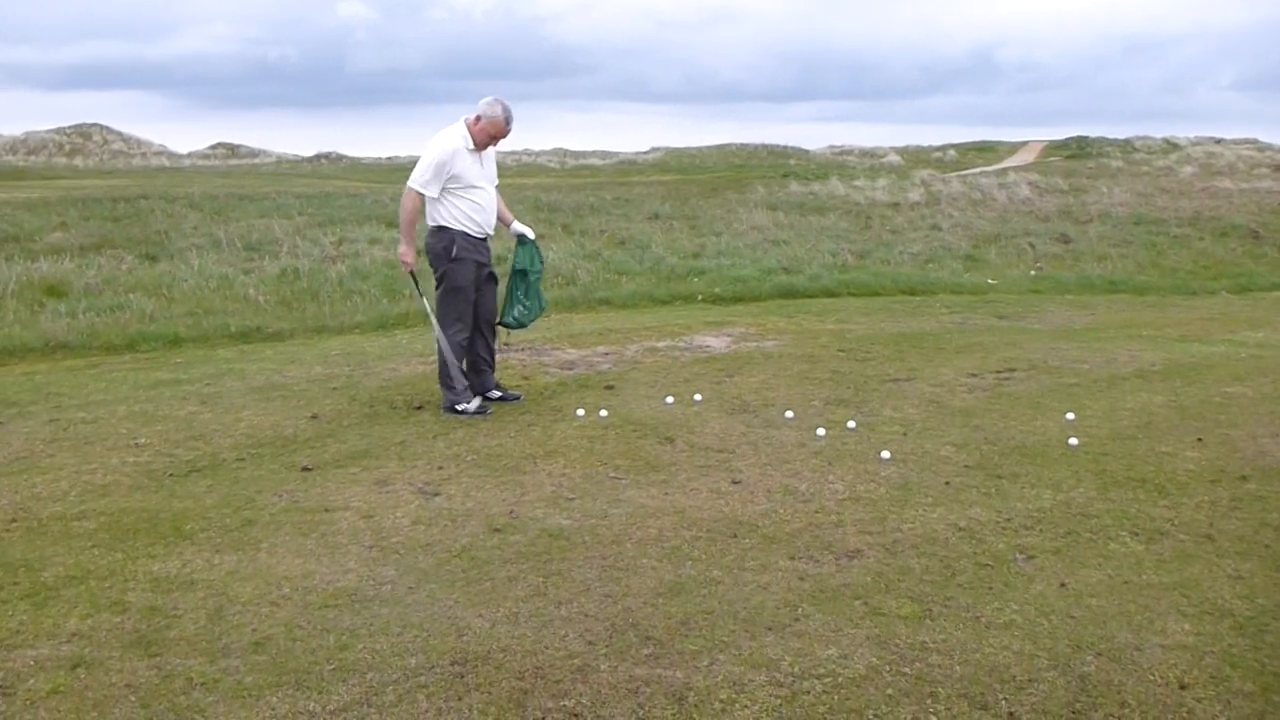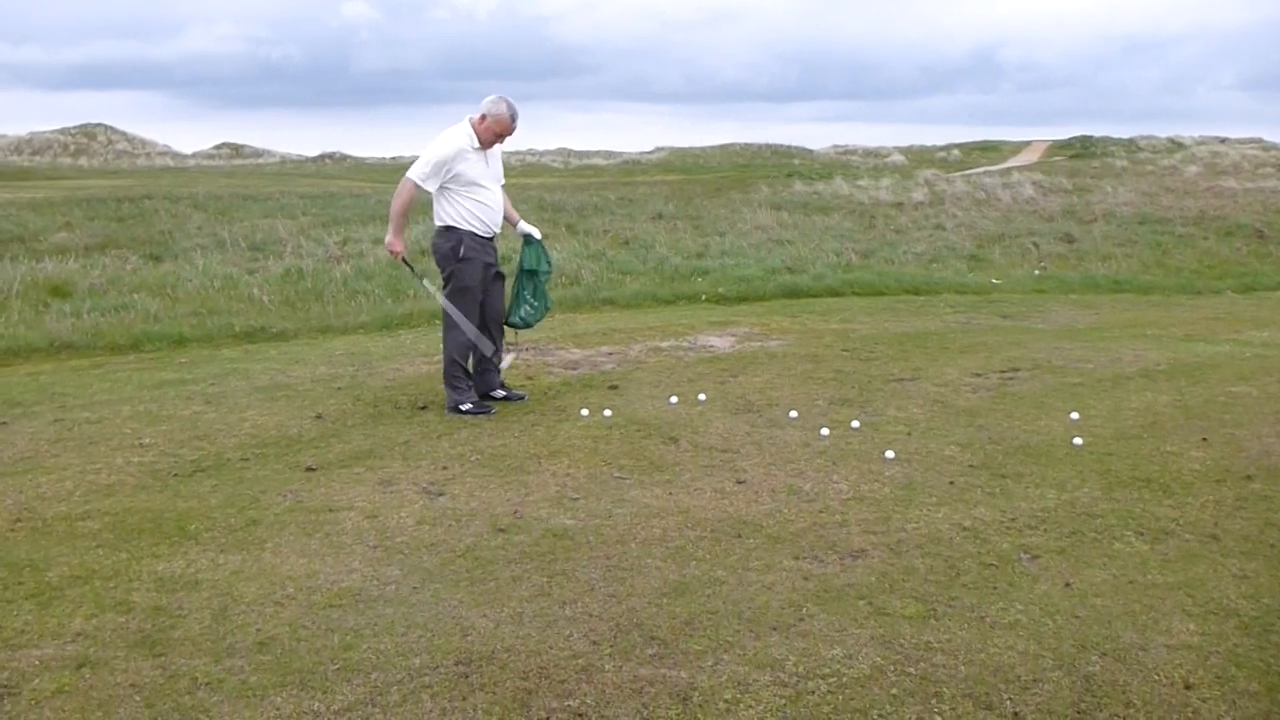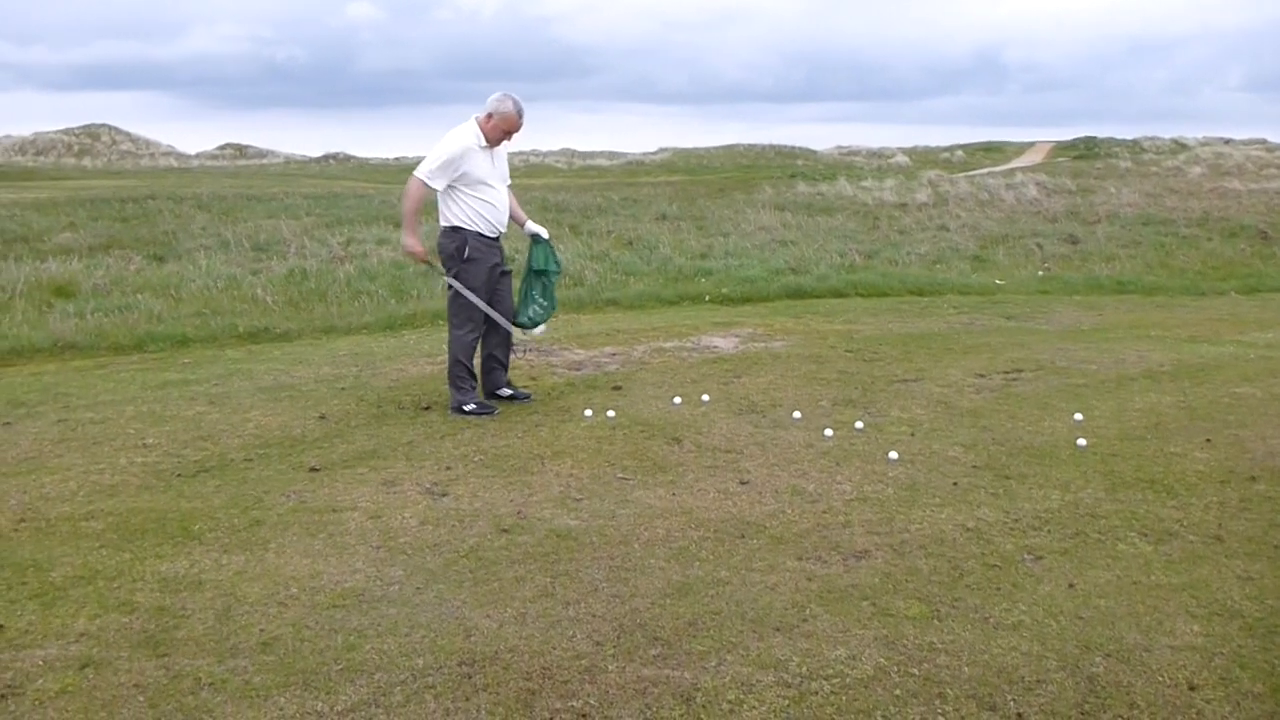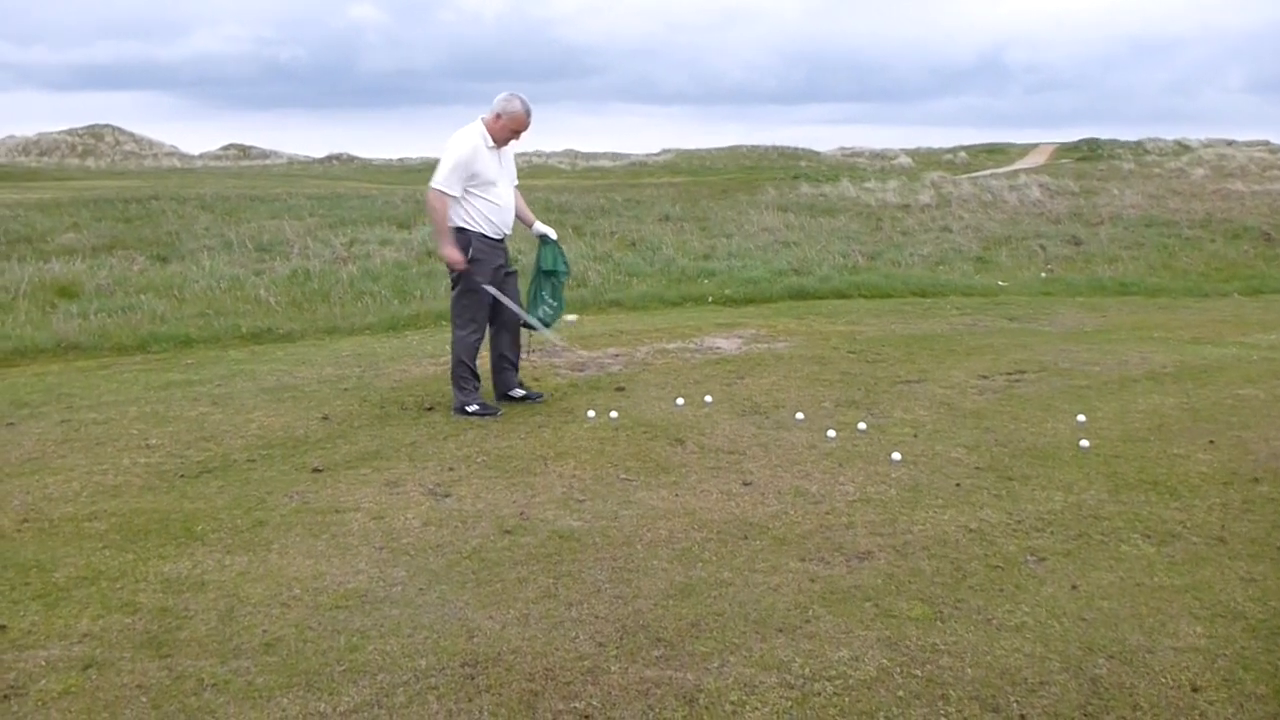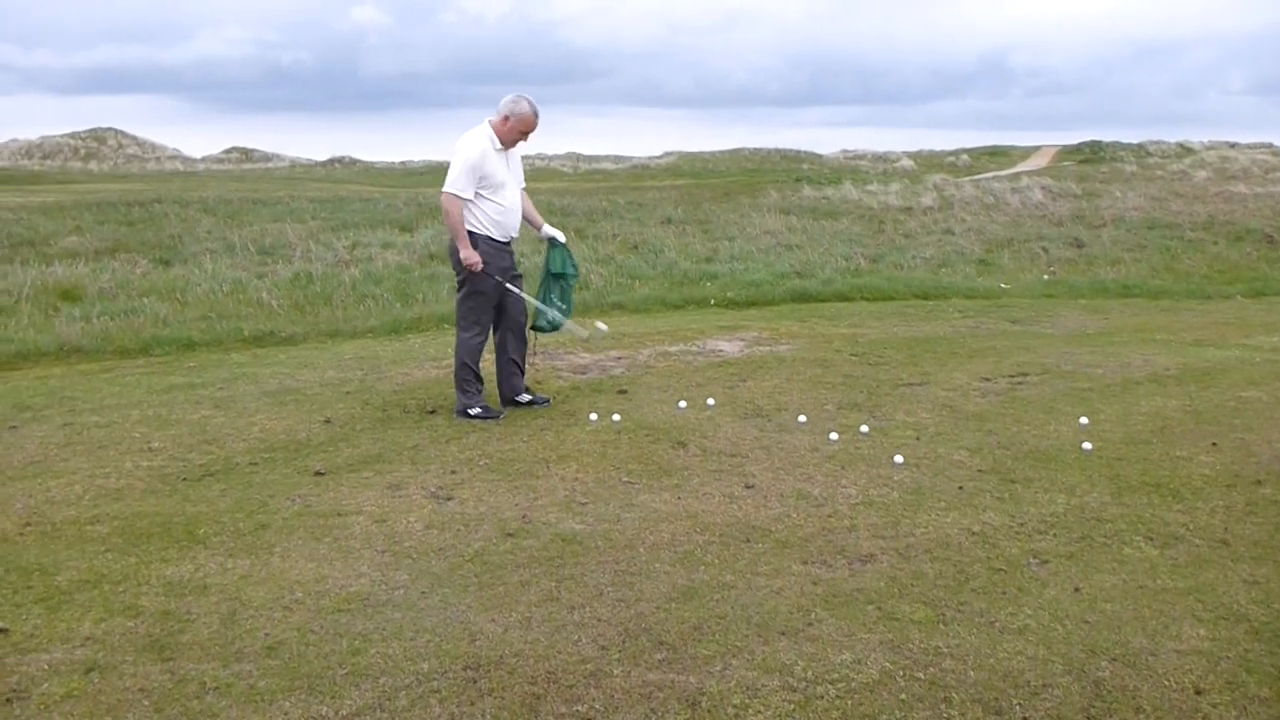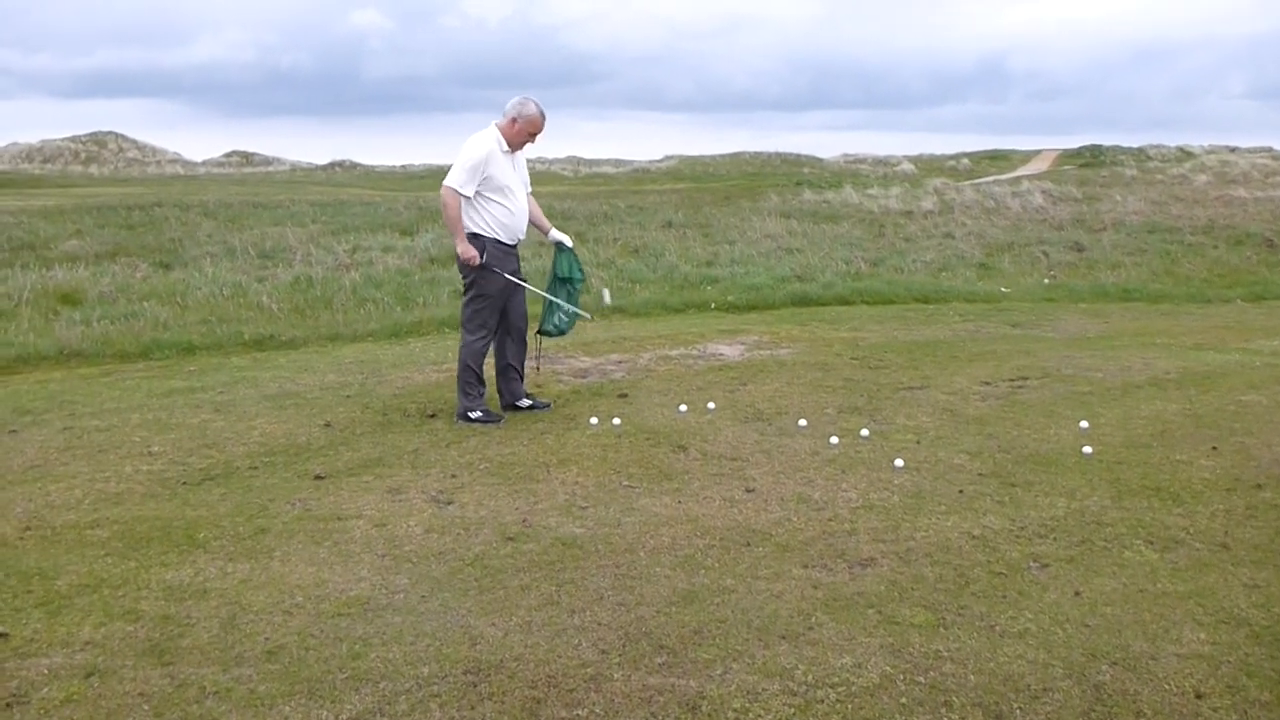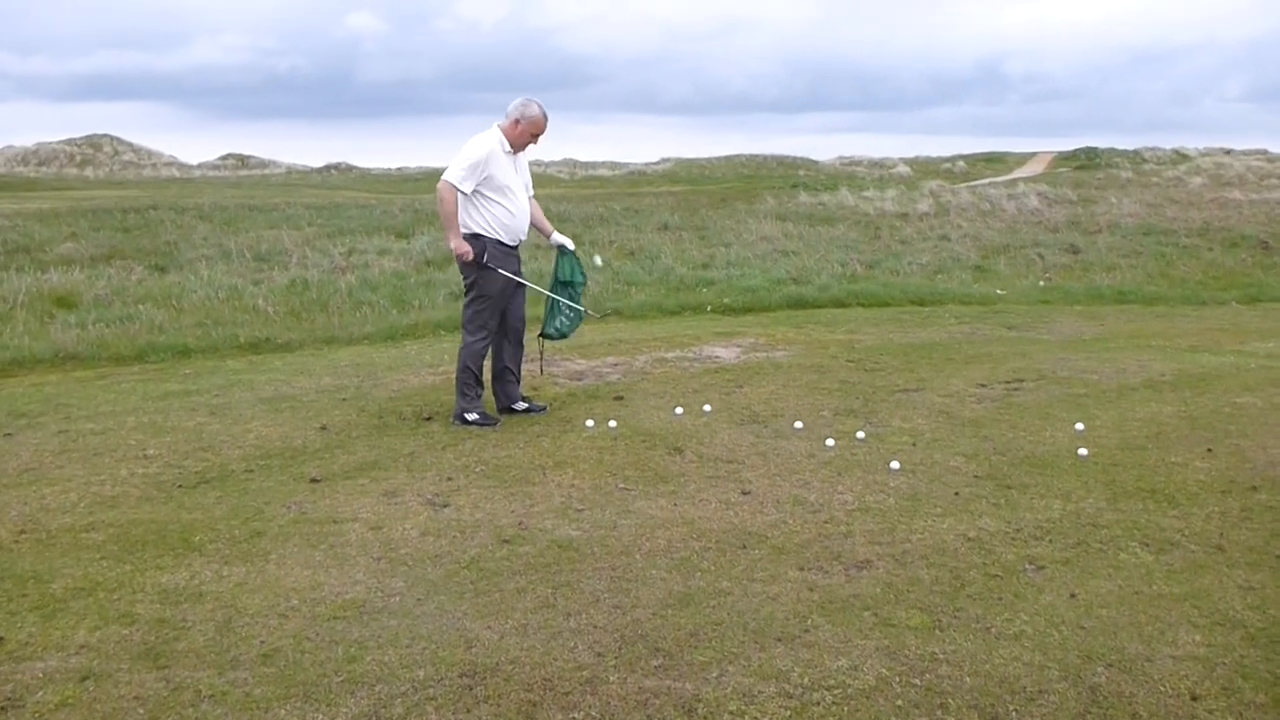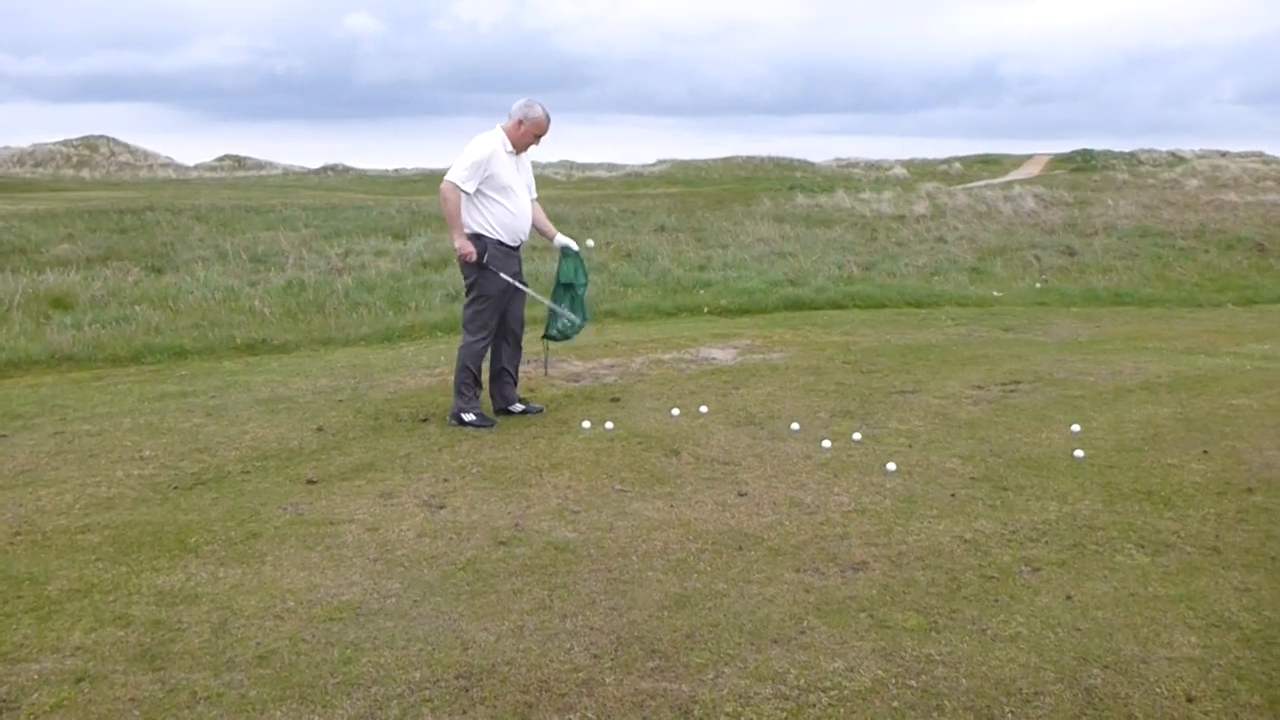
dt=0.1s
person 1, frame 1
left shoulder: (486, 149)
right shoulder: (448, 146)
right elbow: (414, 193)
left wrist: (513, 223)
right wrist: (407, 244)
left hip: (478, 245)
right hip: (453, 244)
left knee: (485, 319)
right knee: (457, 322)
left ankle: (484, 385)
right ankle: (456, 396)
person 1, frame 2
left shoulder: (491, 147)
right shoulder: (451, 146)
right elbow: (409, 184)
left wrist: (518, 223)
right wrist: (396, 233)
left hip: (485, 243)
right hip: (459, 244)
left knee: (492, 318)
right knee: (462, 322)
left ankle: (489, 384)
right ankle: (459, 395)
person 1, frame 3
left shoulder: (496, 147)
right shoulder: (458, 144)
right elbow: (417, 183)
left wrist: (526, 223)
right wrist: (410, 234)
left hip: (492, 244)
right hip: (465, 246)
left knee: (502, 316)
right knee: (466, 322)
left ankle: (495, 384)
right ankle: (462, 396)
person 1, frame 4
left shoulder: (503, 147)
right shoulder: (466, 145)
right elbow: (438, 194)
left wrist: (535, 224)
right wrist: (446, 244)
left hip: (497, 244)
right hip: (471, 246)
left knee: (510, 316)
right knee: (470, 324)
left ankle: (508, 384)
right ankle: (465, 398)
person 1, frame 5
left shoulder: (510, 150)
right shoulder: (474, 147)
left elbow: (517, 193)
right elbow: (451, 199)
left wrist: (543, 227)
right wrist: (465, 248)
left hip: (503, 248)
right hip: (478, 250)
left knee: (514, 321)
right knee: (474, 327)
left ankle: (513, 389)
right ankle: (468, 401)
person 1, frame 6
left shoulder: (516, 153)
right shoulder: (480, 149)
left elbow: (524, 197)
right elbow: (449, 193)
left wrist: (550, 231)
right wrist: (461, 243)
left hip: (508, 251)
right hip: (483, 252)
left knee: (514, 327)
right knee: (479, 330)
left ankle: (512, 394)
right ankle: (470, 405)
person 1, frame 7
left shoulder: (518, 156)
right shoulder: (482, 148)
left elbow: (527, 200)
right elbow: (445, 188)
left wrist: (553, 234)
right wrist: (455, 238)
left hip: (508, 253)
right hip: (484, 252)
left knee: (512, 329)
right knee: (479, 331)
left ankle: (508, 397)
right ankle: (466, 407)
person 1, frame 8
left shoulder: (520, 157)
right shoulder: (485, 148)
left elbow: (530, 202)
right elbow: (449, 188)
left wrist: (556, 237)
right wrist: (459, 237)
left hip: (510, 253)
right hip: (486, 252)
left knee: (511, 331)
right knee: (479, 332)
left ankle: (505, 398)
right ankle: (464, 408)
